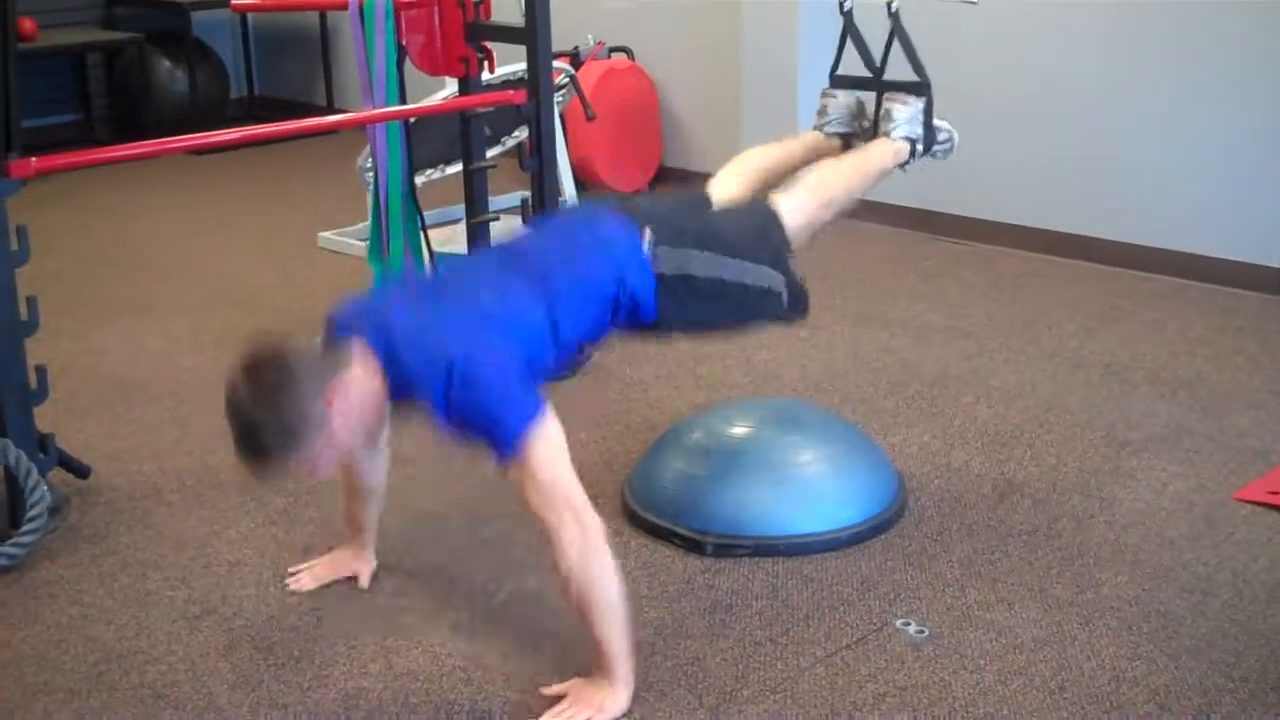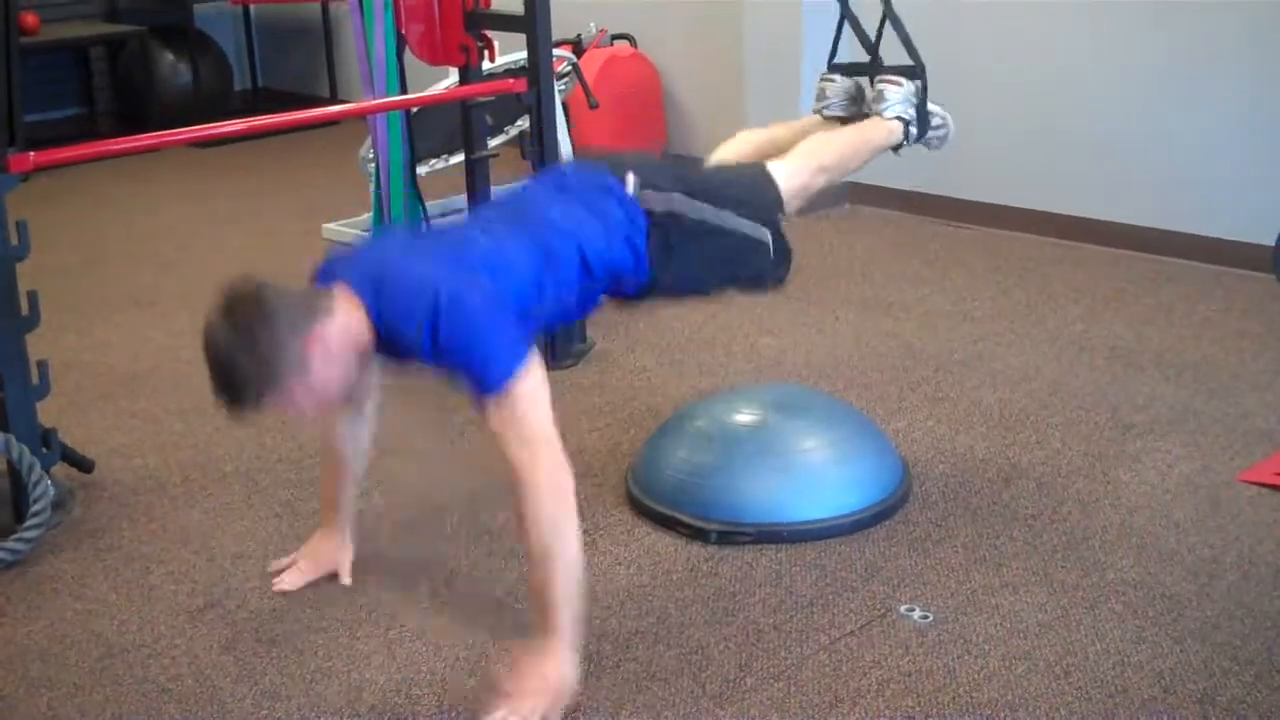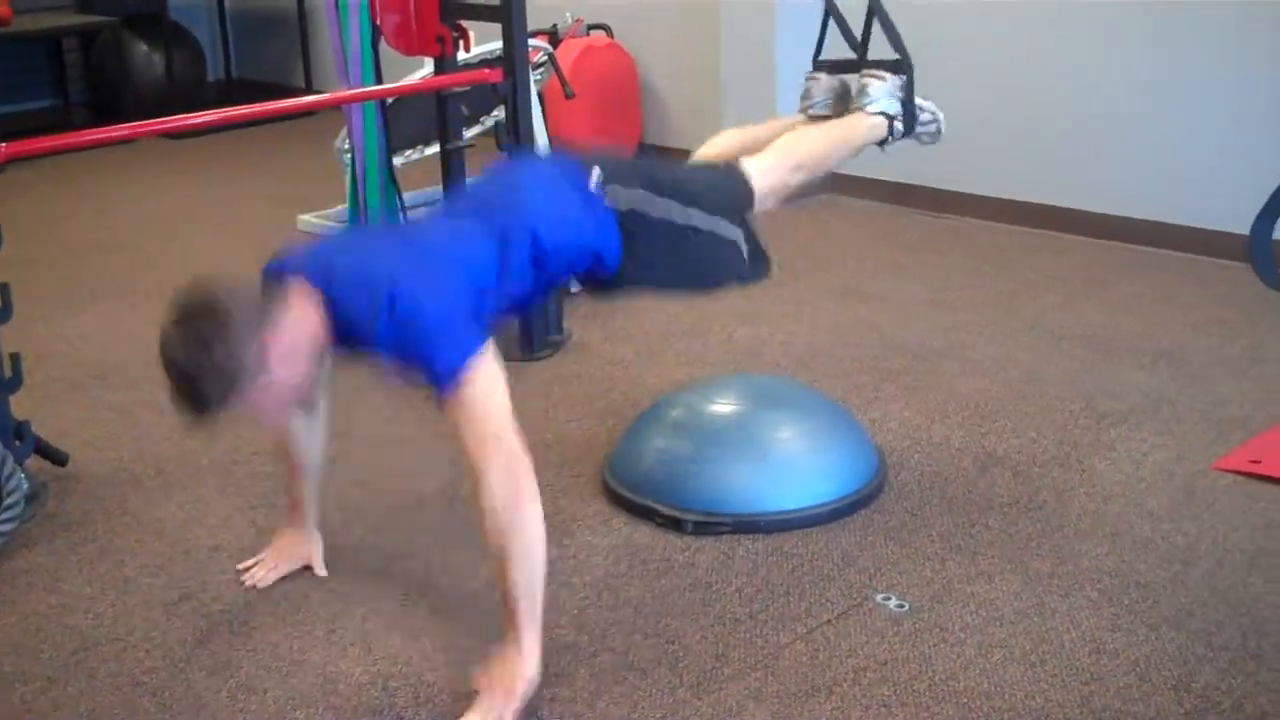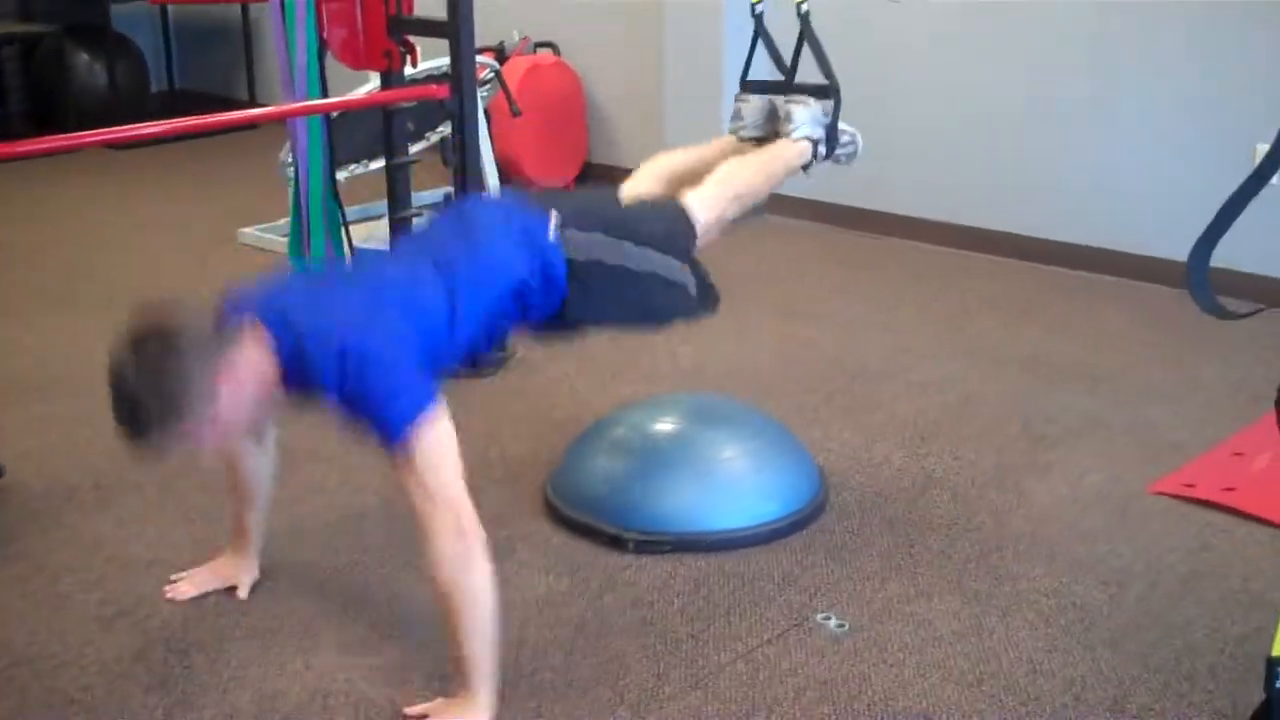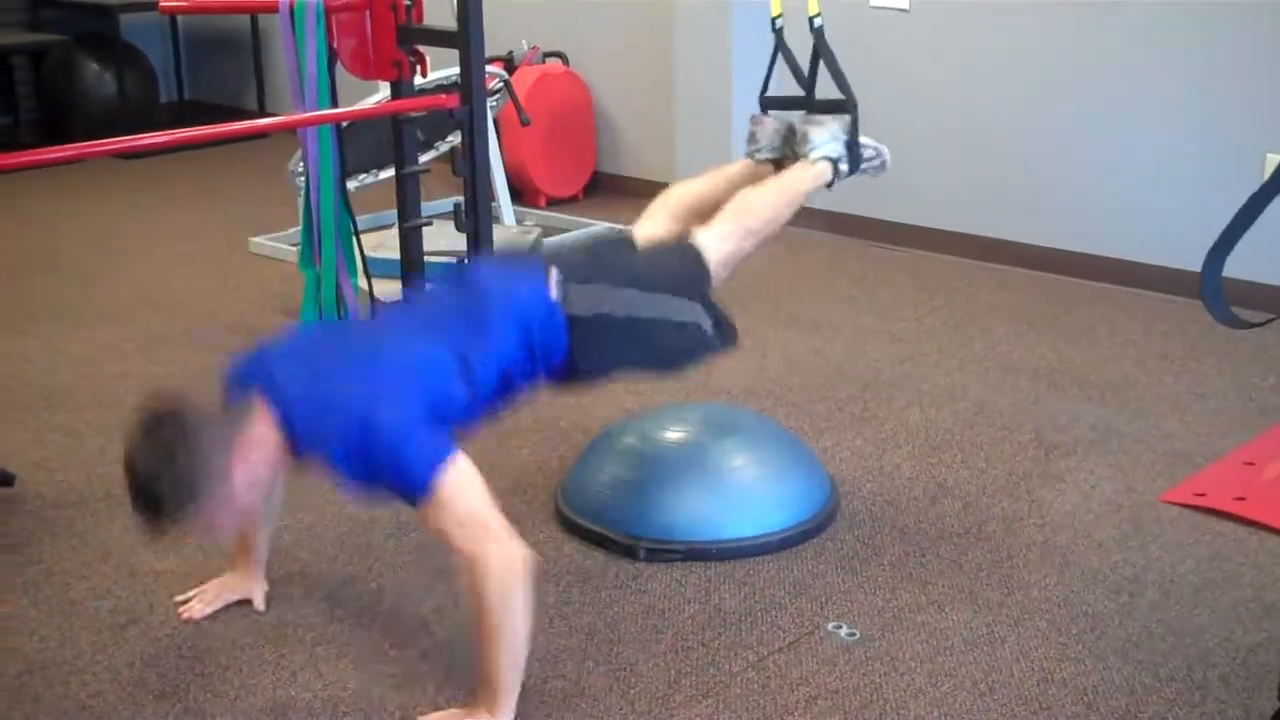
dt=1s
person 1, frame 1
left shoulder: (464, 370)
right shoulder: (353, 339)
left elbow: (575, 529)
right elbow: (370, 435)
right wrist: (360, 543)
left hip: (643, 274)
right hip: (583, 239)
left knee: (785, 219)
right knee: (718, 198)
left ankle: (899, 134)
right ankle: (833, 128)
person 1, frame 2
left shoulder: (451, 311)
right shoulder: (335, 295)
left elbow: (545, 483)
right elbow: (352, 409)
left wrist: (558, 651)
right wrist: (335, 531)
left hip: (634, 223)
right hip: (570, 199)
left knee: (780, 187)
right knee: (722, 166)
left ankle: (893, 114)
right ankle: (829, 109)
person 1, frame 3
left shoulder: (405, 307)
right shoulder: (289, 292)
left elbow: (505, 473)
right elbow: (304, 402)
left wrist: (523, 649)
right wrist: (301, 527)
left hip: (596, 215)
right hip: (535, 191)
left knee: (752, 185)
right knee: (703, 168)
left ankle: (876, 112)
right ankle: (820, 105)
person 1, frame 4
left shoulder: (359, 355)
right shoulder: (244, 326)
left elbow: (456, 534)
right elbow: (255, 433)
right wrist: (242, 550)
left hip: (548, 264)
right hip: (482, 231)
left knee: (695, 218)
right knee: (635, 198)
left ankle: (803, 137)
right ankle: (751, 130)
person 1, frame 5
left shoulder: (366, 426)
right shoulder: (257, 382)
left elbow: (506, 560)
right elbow: (252, 477)
right wrist: (249, 566)
left hip: (555, 320)
right hip: (491, 290)
left knee: (705, 256)
right knee: (647, 234)
left ankle: (823, 154)
right ankle: (765, 150)
